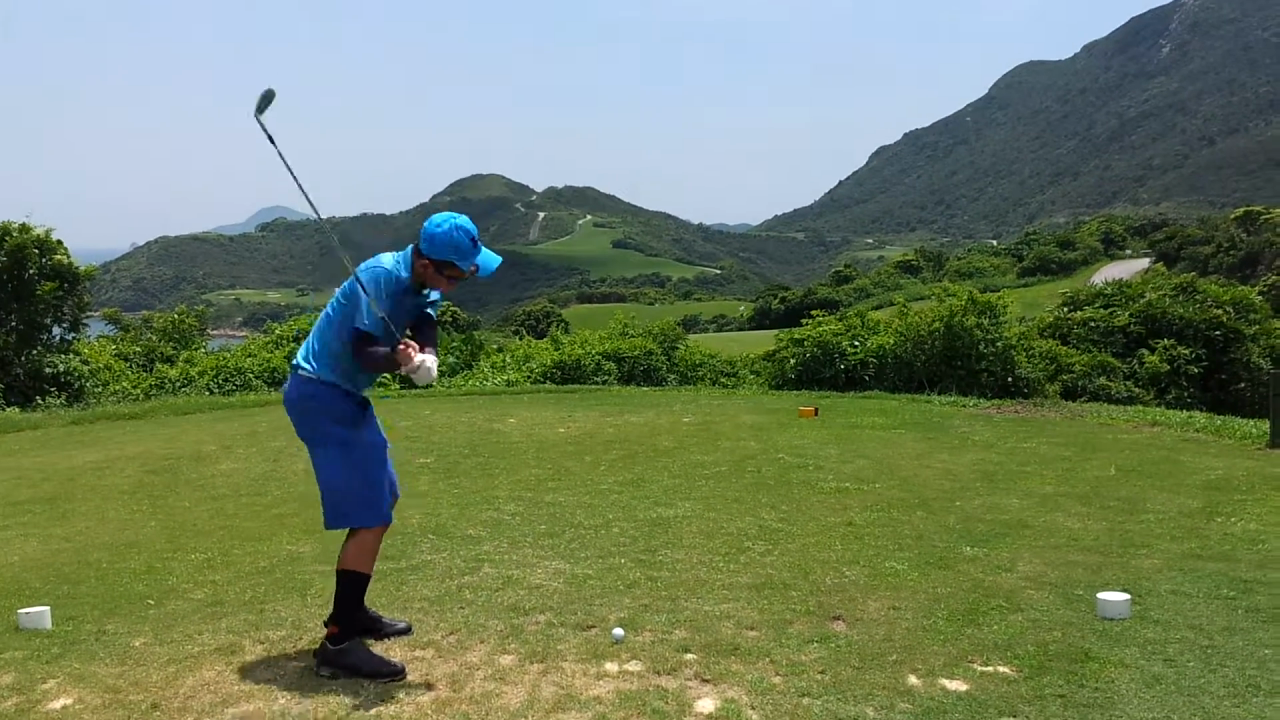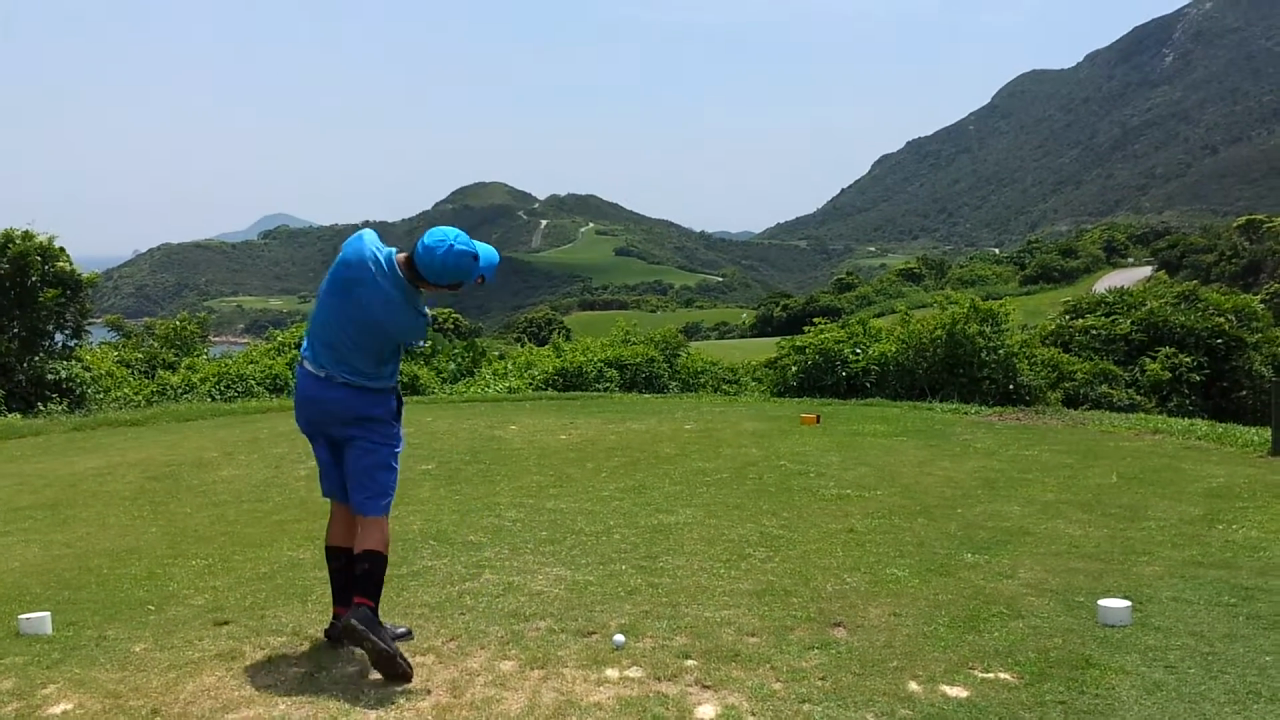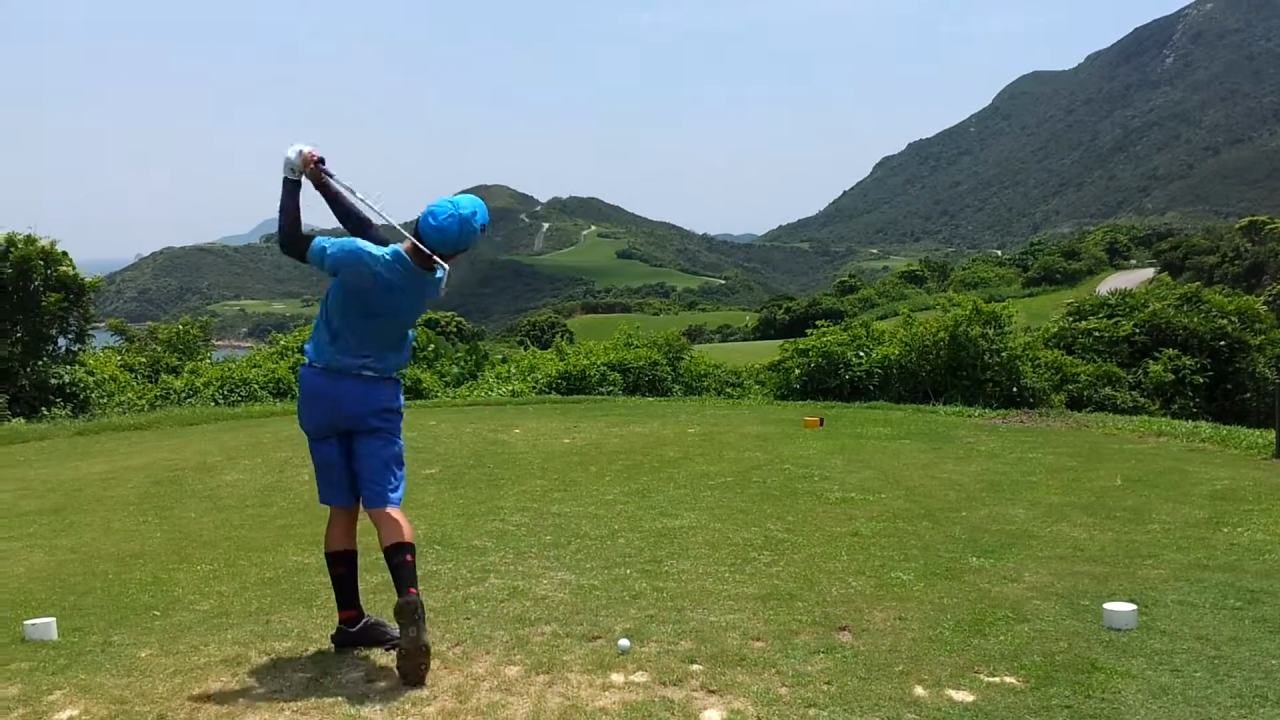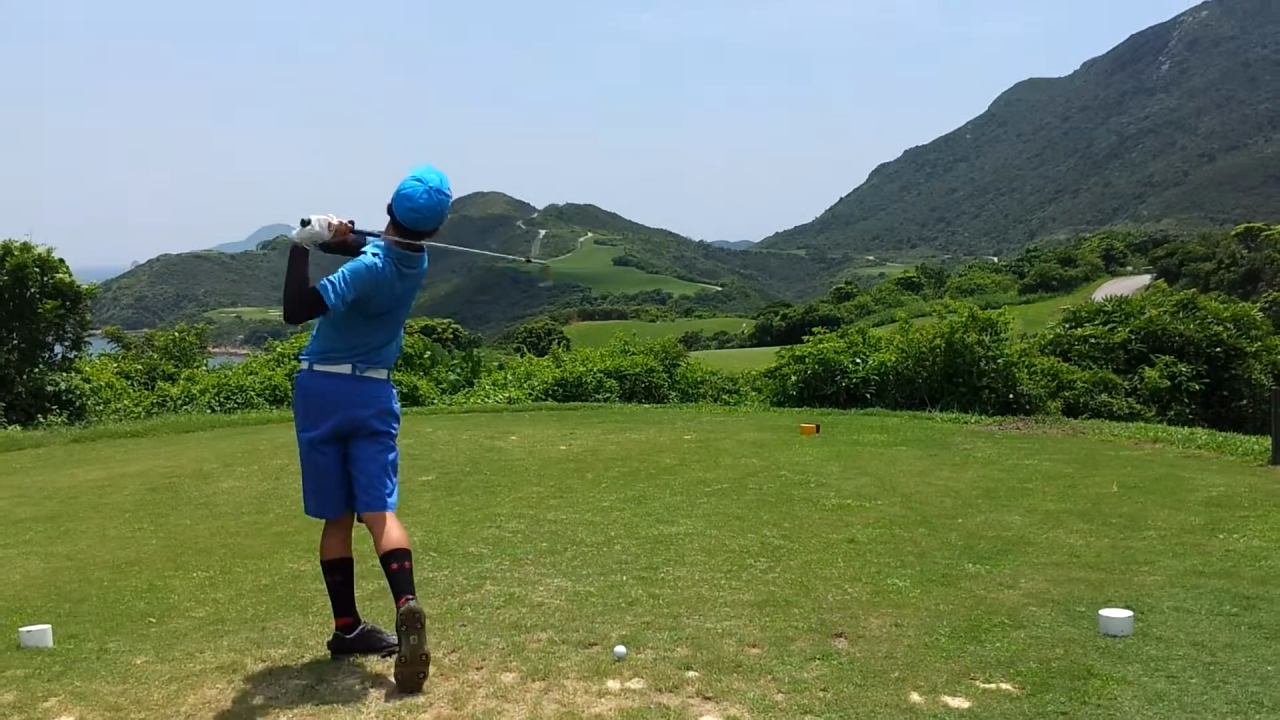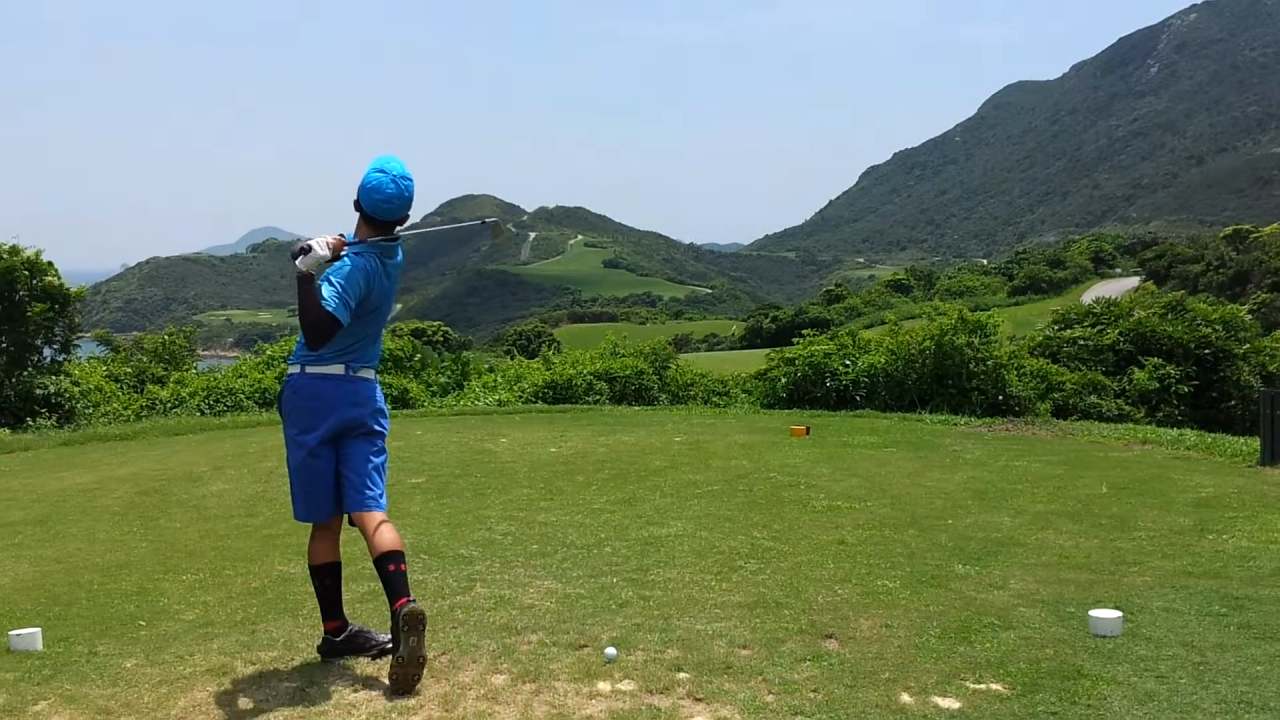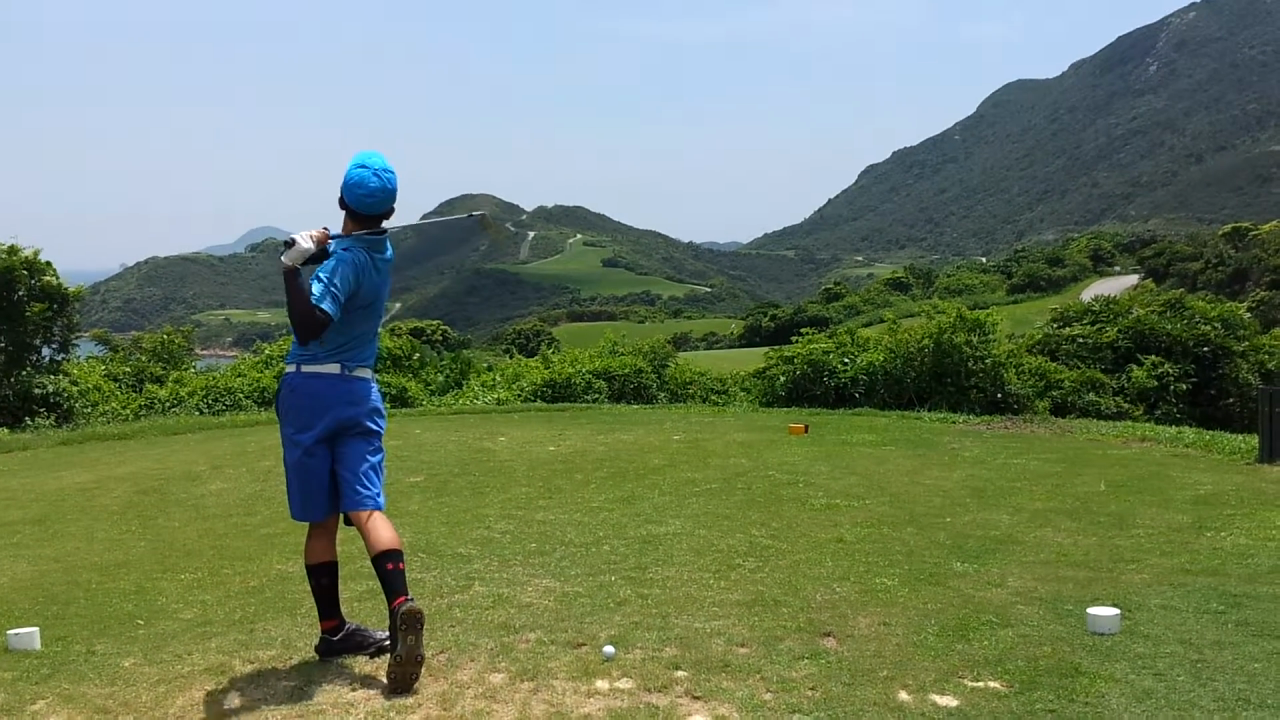
dt=0.2s
person 1, frame 1
left shoulder: (421, 288)
right shoulder: (382, 279)
left elbow: (424, 338)
right elbow: (362, 356)
left wrist: (421, 360)
right wrist: (399, 355)
left hip: (318, 391)
right hip: (329, 400)
left knee: (368, 503)
right knee: (369, 518)
left ankle: (349, 615)
right ankle: (339, 644)
person 1, frame 2
left shoulder: (363, 244)
right shoulder: (412, 319)
left hip: (313, 388)
right hip: (367, 405)
left knee: (343, 503)
right knee: (371, 512)
left ankle: (344, 617)
right ankle: (362, 613)
person 1, frame 3
left shoulder: (360, 261)
right shoulder: (434, 279)
left elbow: (291, 242)
right elbow: (377, 236)
left wrist: (294, 177)
right wrist: (323, 182)
left hip: (320, 385)
right hip: (375, 395)
left knee: (341, 505)
right knee: (385, 502)
left ankle: (351, 619)
right ankle: (407, 601)
person 1, frame 4
left shoulder: (365, 268)
right shoulder: (416, 260)
left elbow: (294, 311)
left wrist: (303, 245)
right wrist: (338, 236)
left hip: (321, 389)
right hip: (373, 393)
left knee: (336, 515)
right knee: (379, 509)
left ankle: (347, 627)
right ankle: (406, 606)
person 1, frame 5
left shoulder: (354, 266)
right shoulder: (388, 253)
left elbow: (317, 333)
right elbow: (305, 252)
left wrist: (310, 268)
right wrist: (319, 252)
left hip: (312, 392)
right hip: (362, 394)
left knee: (325, 519)
right knee: (369, 509)
left ankle: (336, 630)
right ankle: (403, 607)
person 1, frame 6
left shoulder: (346, 261)
right shoulder: (379, 248)
left elbow: (307, 328)
right elbow: (327, 256)
left wrist: (294, 260)
right wrist: (306, 249)
left hip: (308, 391)
right hip: (358, 392)
left knee: (322, 518)
right knee: (367, 509)
left ankle: (333, 629)
right ankle: (401, 606)
